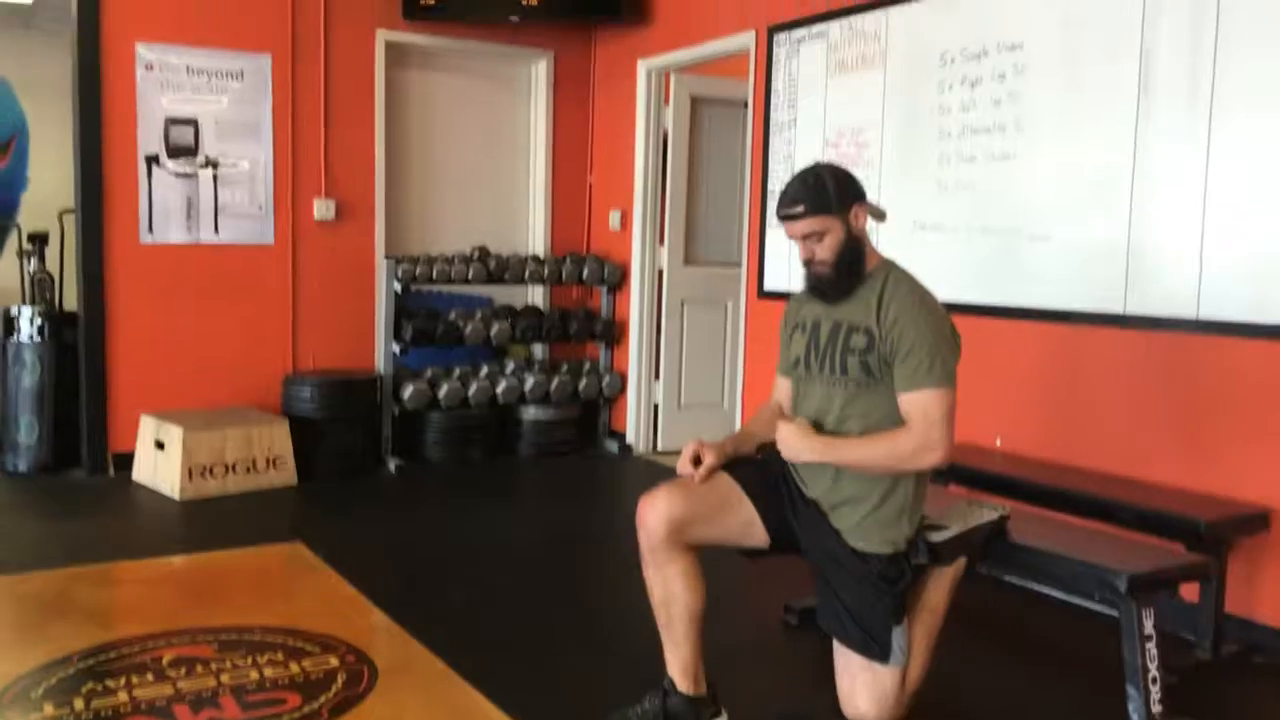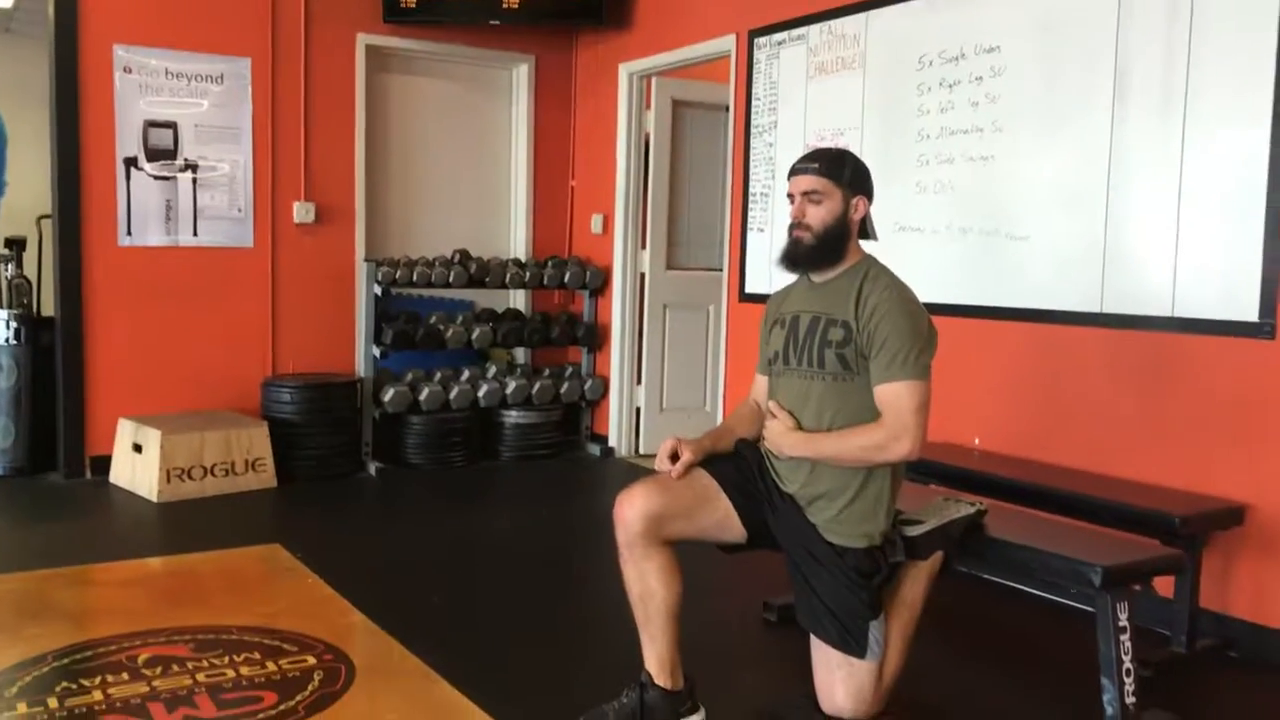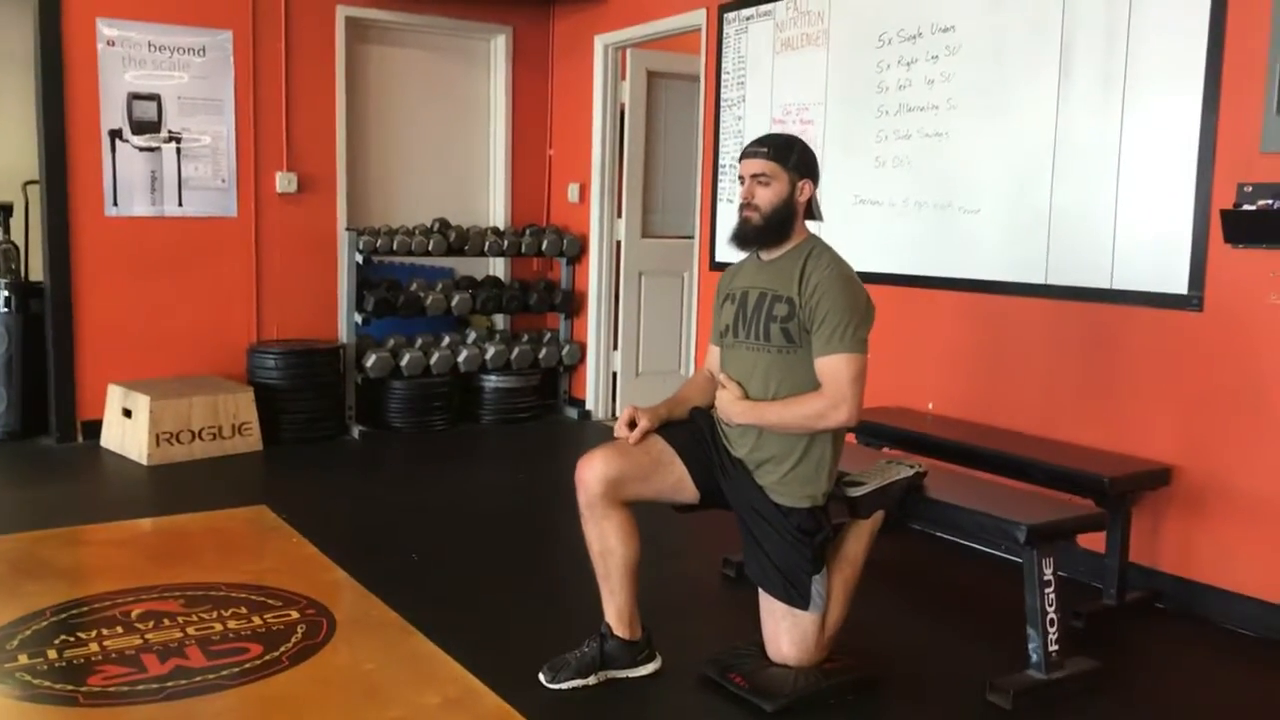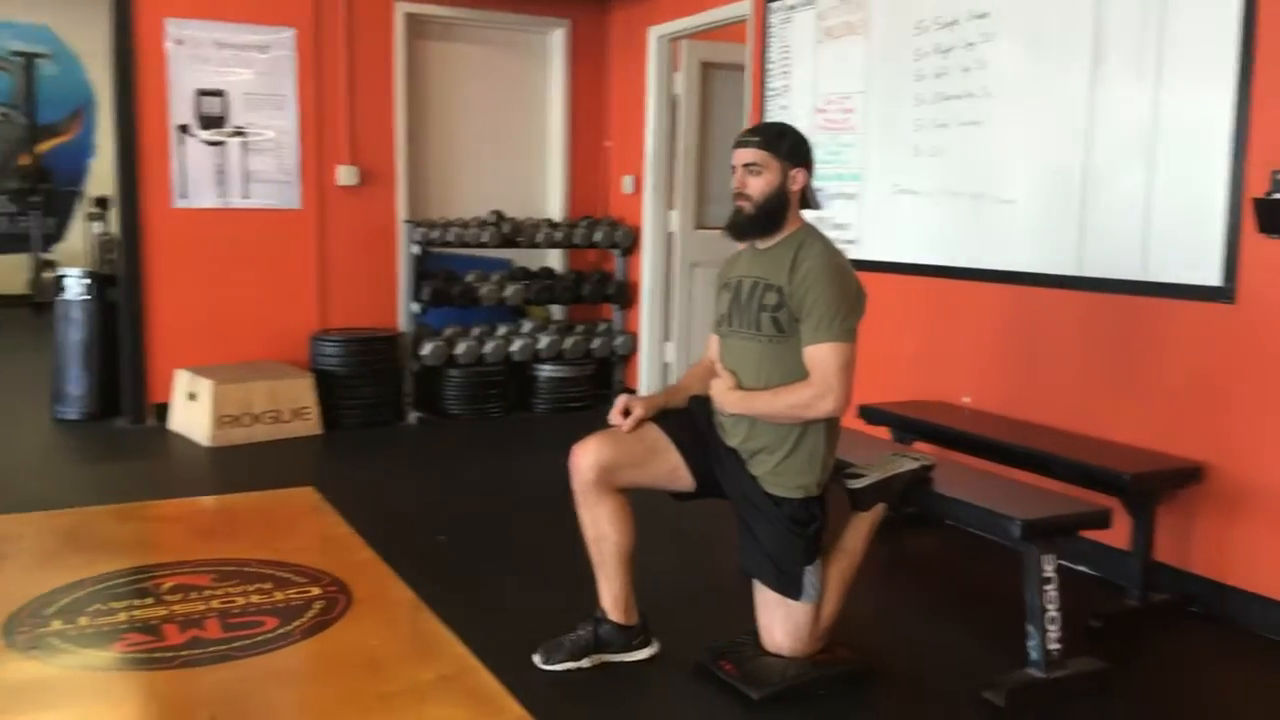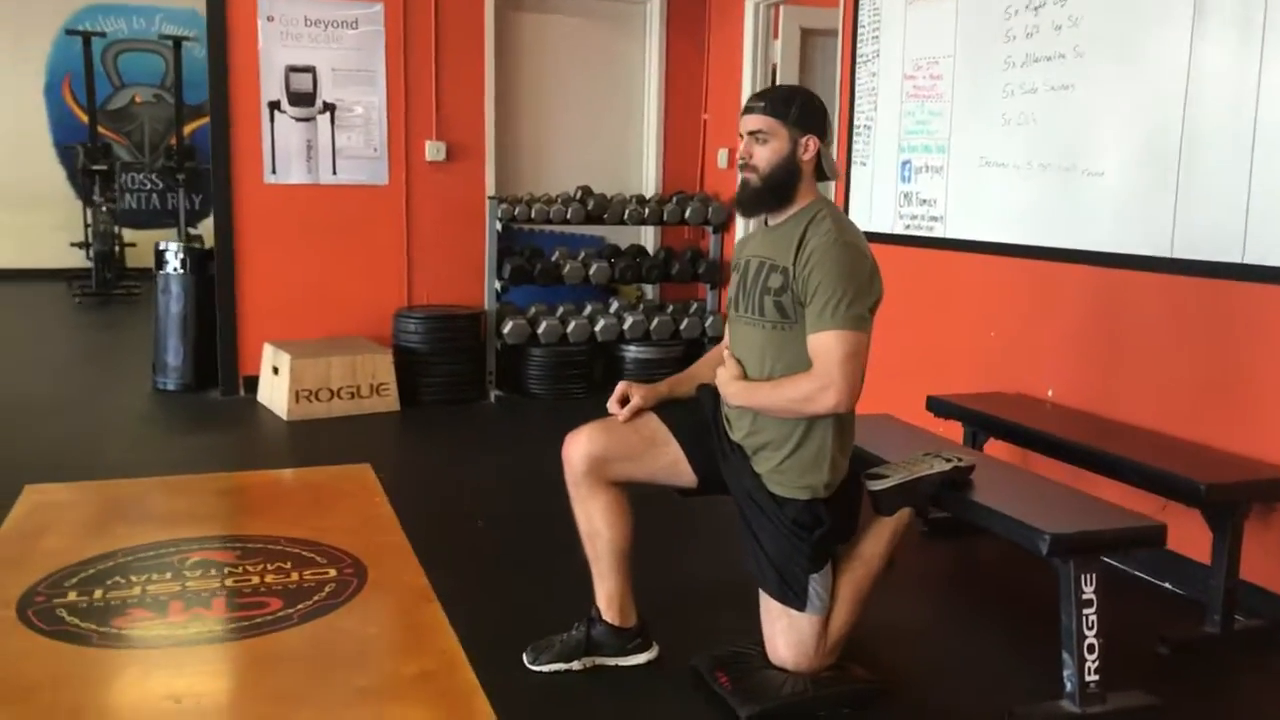
dt=1s
person 1, frame 1
left shoulder: (910, 311)
right shoulder: (805, 304)
left elbow: (929, 446)
left wrist: (814, 446)
right wrist: (725, 447)
left hip: (865, 520)
right hip: (794, 484)
right knee: (658, 516)
left ankle: (935, 570)
person 1, frame 2
left shoulder: (886, 302)
right shoulder: (783, 304)
left elbow: (902, 438)
left wrist: (794, 441)
right wrist: (703, 444)
left hip: (839, 513)
right hip: (768, 477)
right knee: (636, 511)
left ankle: (916, 556)
person 1, frame 3
left shoulder: (827, 280)
right shoulder: (736, 277)
left elbow: (841, 407)
left wrist: (742, 409)
right wrist: (660, 411)
left hip: (785, 475)
right hip: (720, 442)
left knee: (794, 656)
right knee: (596, 475)
left ankle: (861, 517)
right ankle: (626, 643)
person 1, frame 4
left shoulder: (818, 267)
right shoulder: (737, 262)
left elbow: (827, 396)
left wrist: (733, 399)
right wrist: (657, 400)
left hip: (779, 463)
right hip: (721, 432)
left knee: (788, 646)
right knee: (590, 461)
left ankle: (866, 506)
right ankle: (622, 628)
person 1, frame 5
left shoulder: (829, 246)
right shoulder: (756, 238)
left elbow: (833, 390)
left wrist: (735, 389)
right wrist: (660, 388)
left hip: (788, 463)
right hip: (730, 425)
left knee: (797, 659)
right knee: (584, 452)
left ankle: (889, 509)
right ankle: (618, 629)
